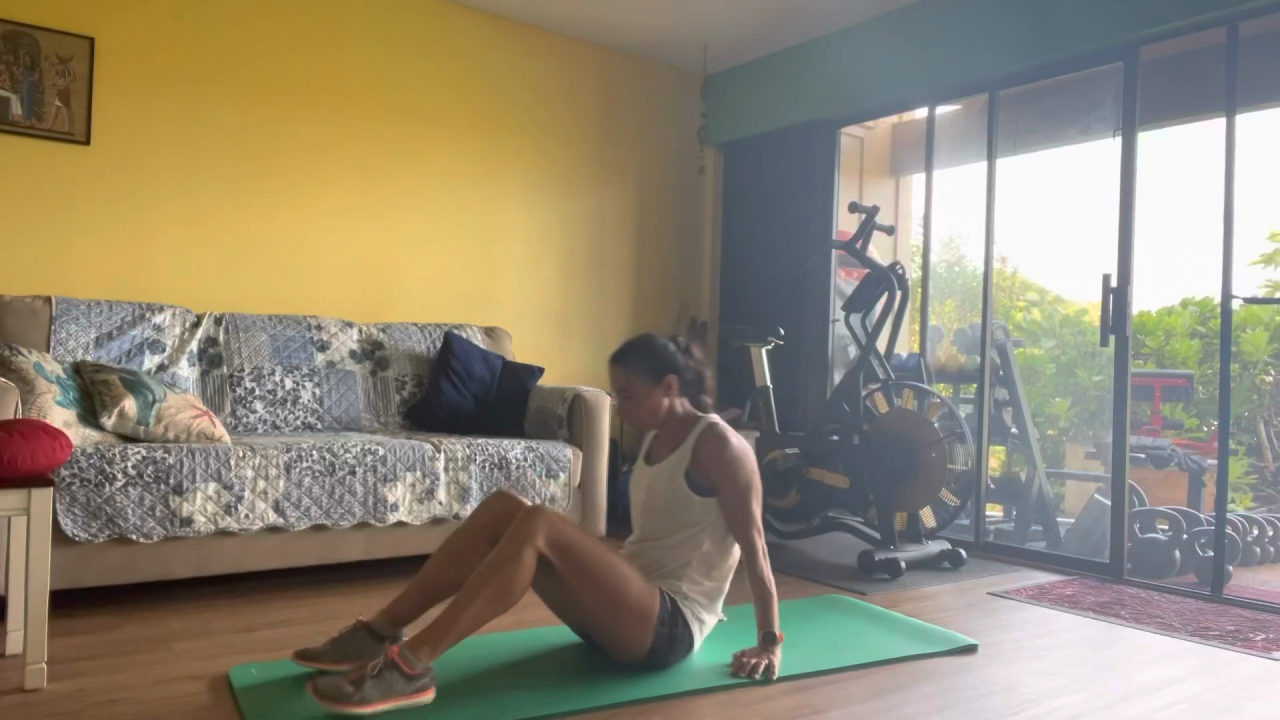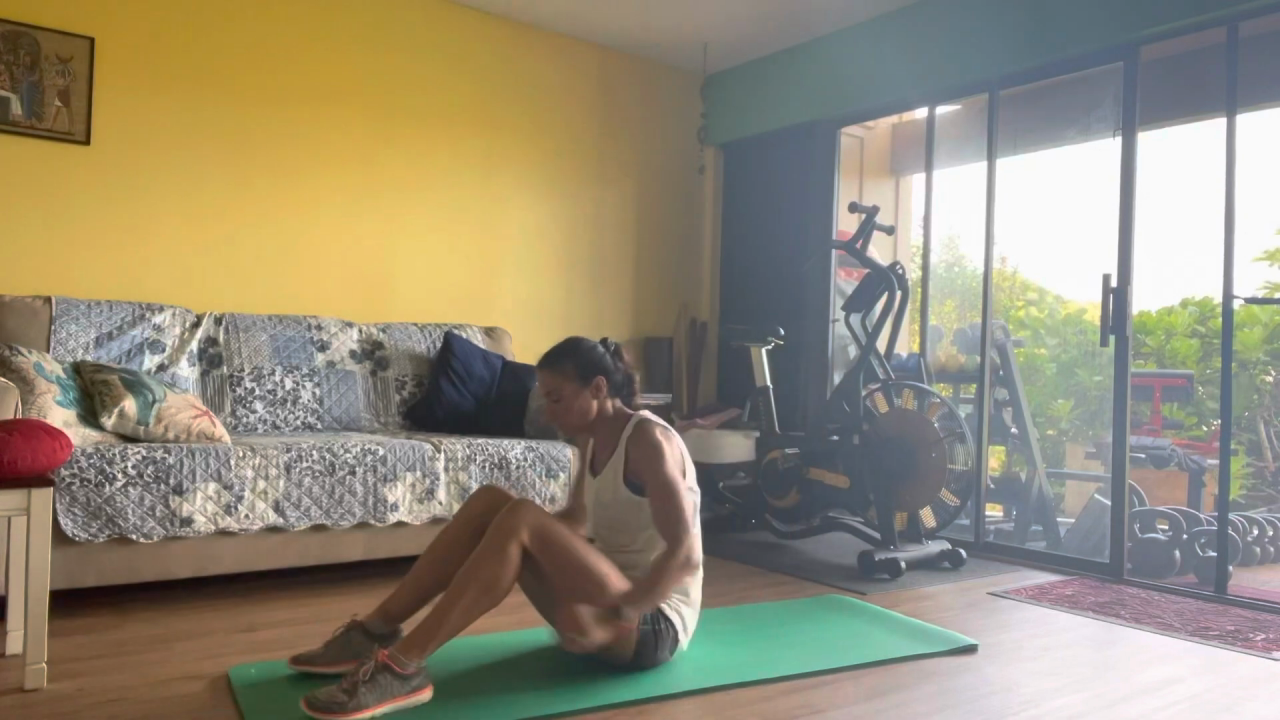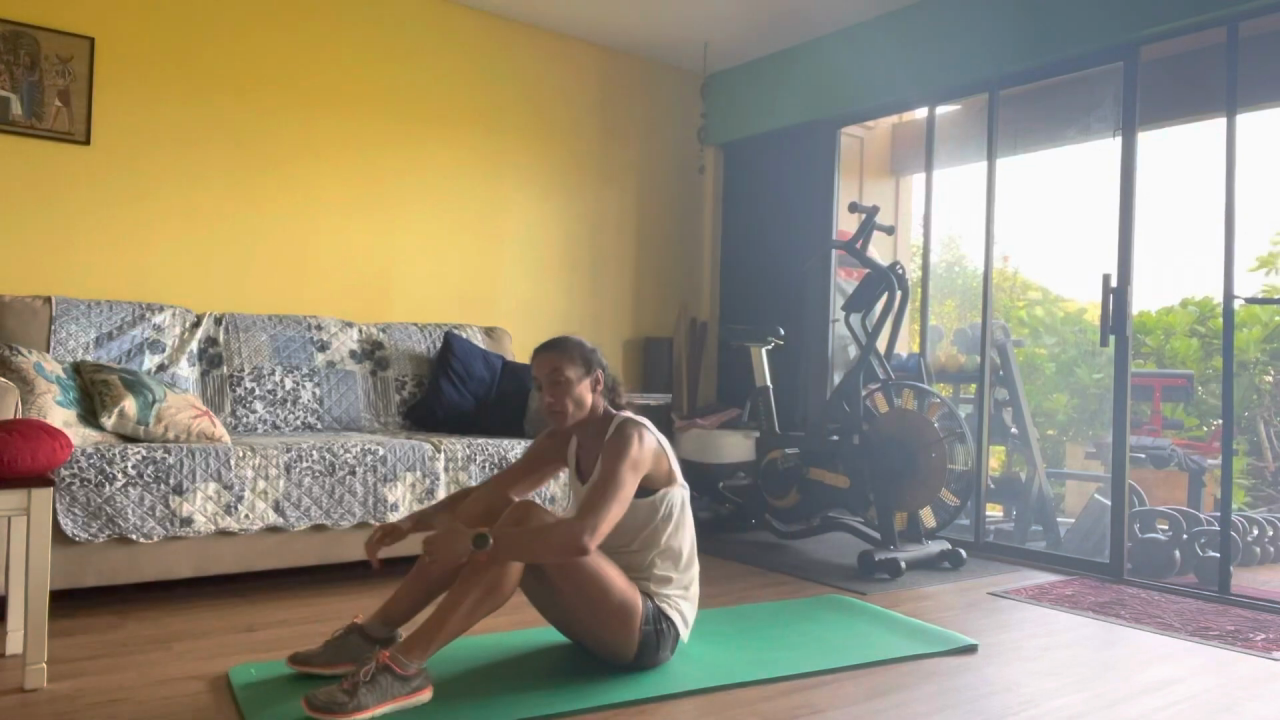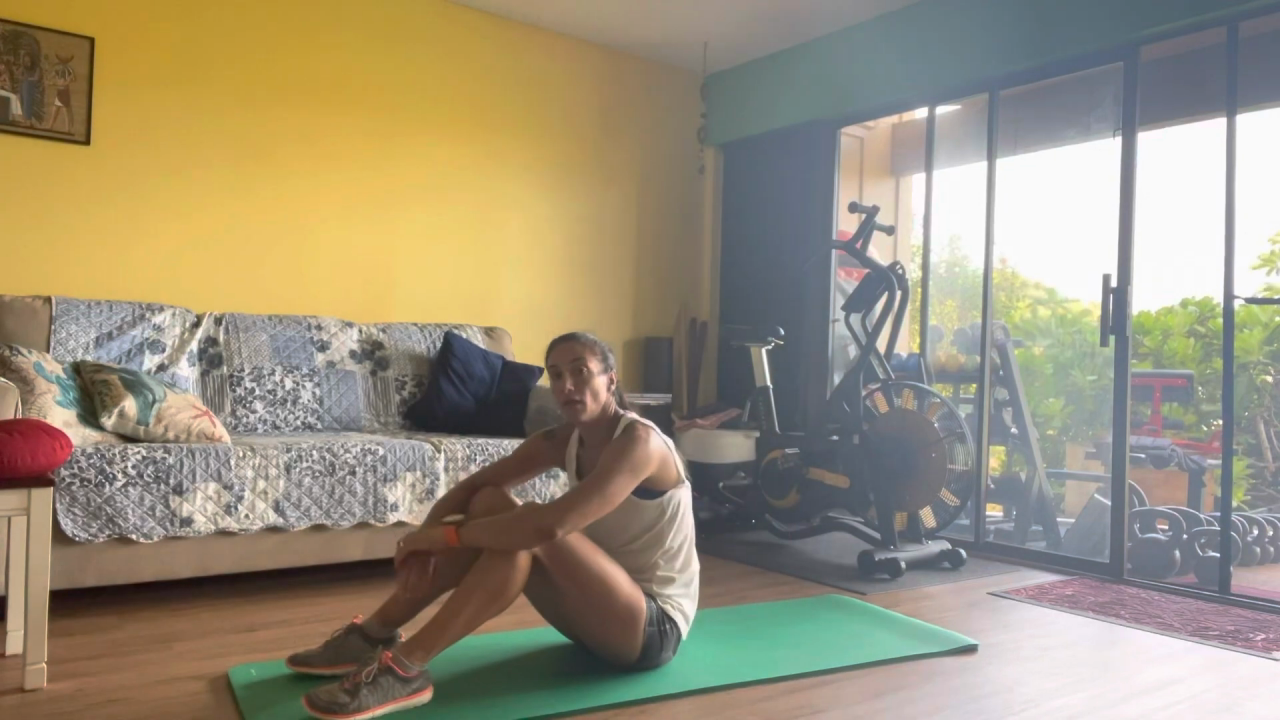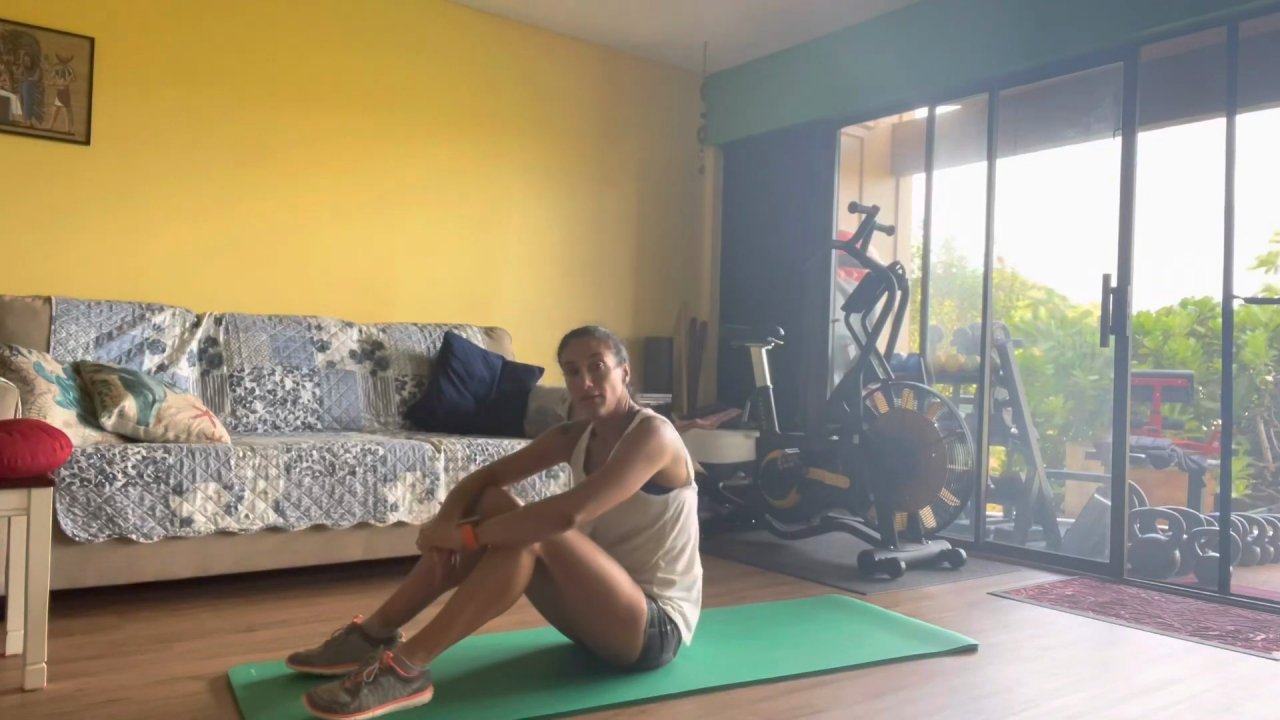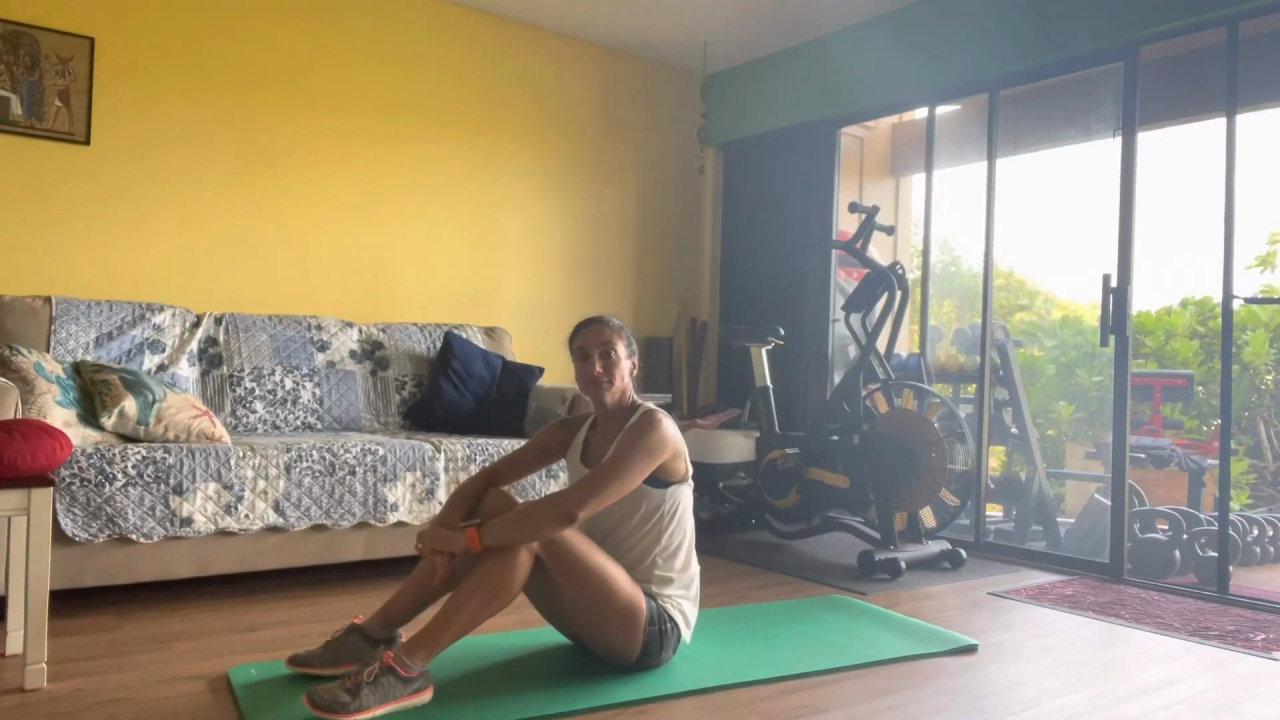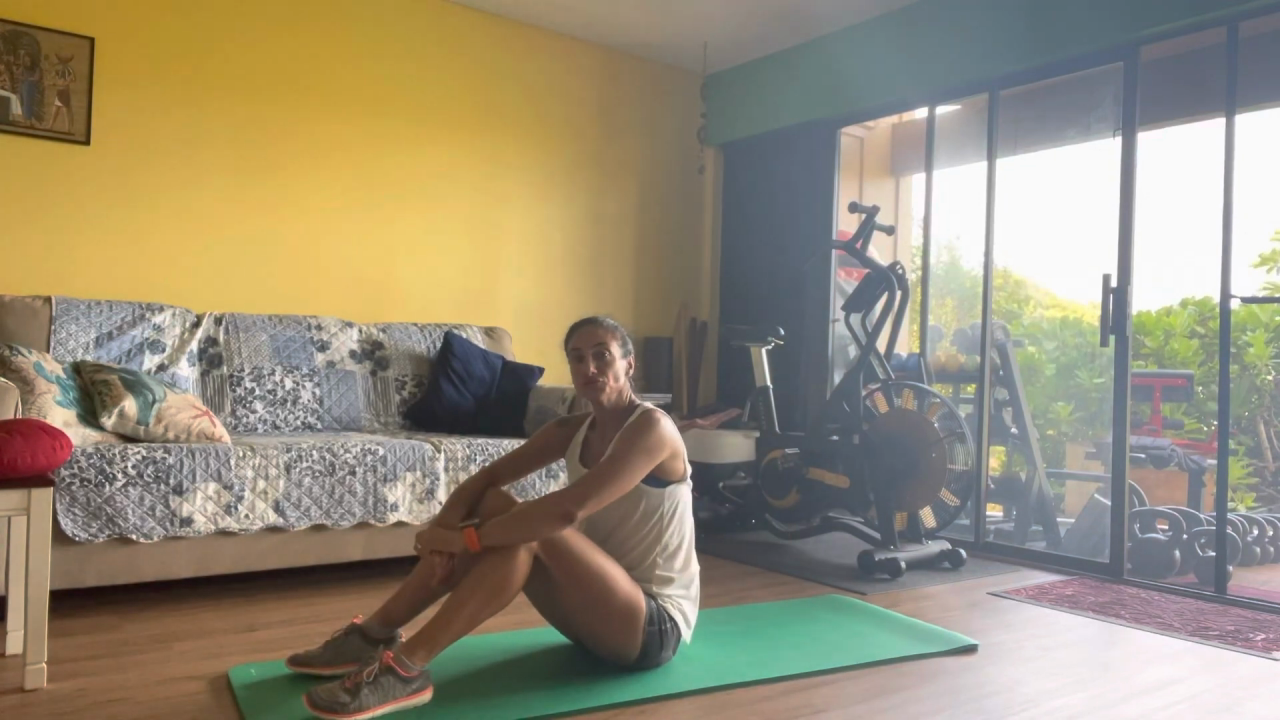
dt=0.3s
person 1, frame 1
left shoulder: (717, 445)
right shoulder: (655, 439)
left elbow: (753, 546)
left wrist: (768, 641)
left hip: (669, 626)
right hip: (630, 605)
left knee: (539, 525)
right knee: (503, 507)
left ankle: (411, 667)
right ankle: (380, 632)
person 1, frame 2
left shoulder: (649, 439)
right shoulder: (595, 438)
left elbow: (682, 553)
right elbow: (572, 518)
left wrist: (609, 619)
left hip: (643, 627)
right hip: (603, 598)
left knee: (523, 518)
right knee: (491, 499)
left ankle: (403, 668)
right ankle: (375, 632)
person 1, frame 3
left shoulder: (632, 439)
right shoulder: (563, 440)
left elbow: (582, 539)
right elbow: (485, 490)
left wrist: (475, 543)
right wrist: (408, 524)
left hip: (653, 624)
right hip: (600, 611)
left knee: (527, 520)
right knee: (491, 505)
left ankle: (403, 668)
right ankle: (375, 634)
person 1, frame 4
left shoulder: (639, 441)
right shoulder: (560, 442)
left elbow: (551, 525)
right elbow: (466, 491)
left wrist: (446, 534)
right wrist: (422, 544)
left hip: (654, 625)
right hip: (598, 610)
left knee: (532, 531)
right knee: (490, 505)
left ankle: (405, 668)
right ankle: (374, 635)
person 1, frame 5
left shoulder: (653, 434)
right shoulder: (575, 436)
left elbow: (567, 515)
right elbow: (481, 478)
left wrist: (465, 533)
right wrist: (445, 526)
left hip: (655, 626)
right hip: (599, 609)
left knee: (534, 533)
right knee: (491, 503)
left ankle: (406, 668)
right ankle: (373, 634)
person 1, frame 6
left shoulder: (654, 427)
right shoulder: (574, 431)
left elbow: (571, 510)
right elbow: (485, 478)
left wrist: (467, 537)
right wrist: (446, 526)
left hip: (655, 625)
right hip: (598, 609)
left knee: (531, 529)
right knee: (491, 505)
left ankle: (407, 668)
right ankle: (373, 634)
person 1, frame 7
left shoulder: (651, 427)
right shoulder: (572, 431)
left elbow: (569, 510)
right elbow: (484, 479)
left wrist: (464, 537)
right wrist: (442, 528)
left hip: (655, 624)
right hip: (598, 609)
left knee: (532, 530)
right knee: (491, 506)
left ankle: (406, 668)
right ankle: (374, 634)
